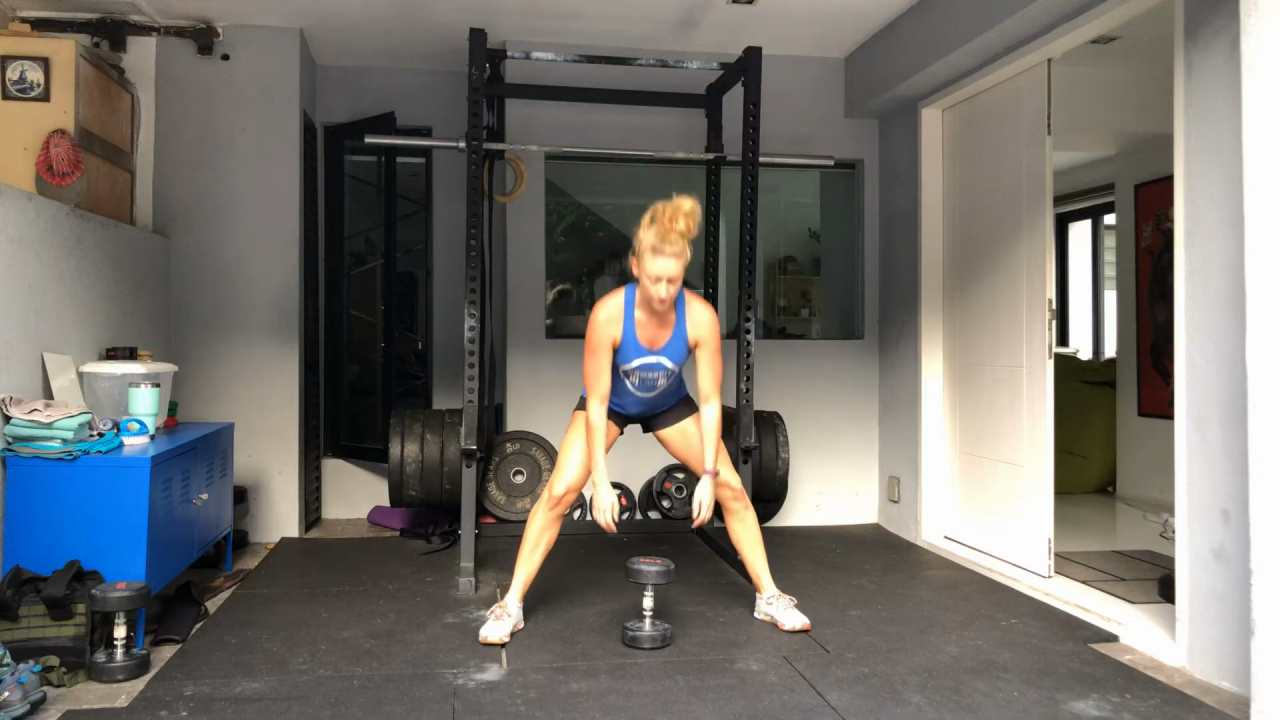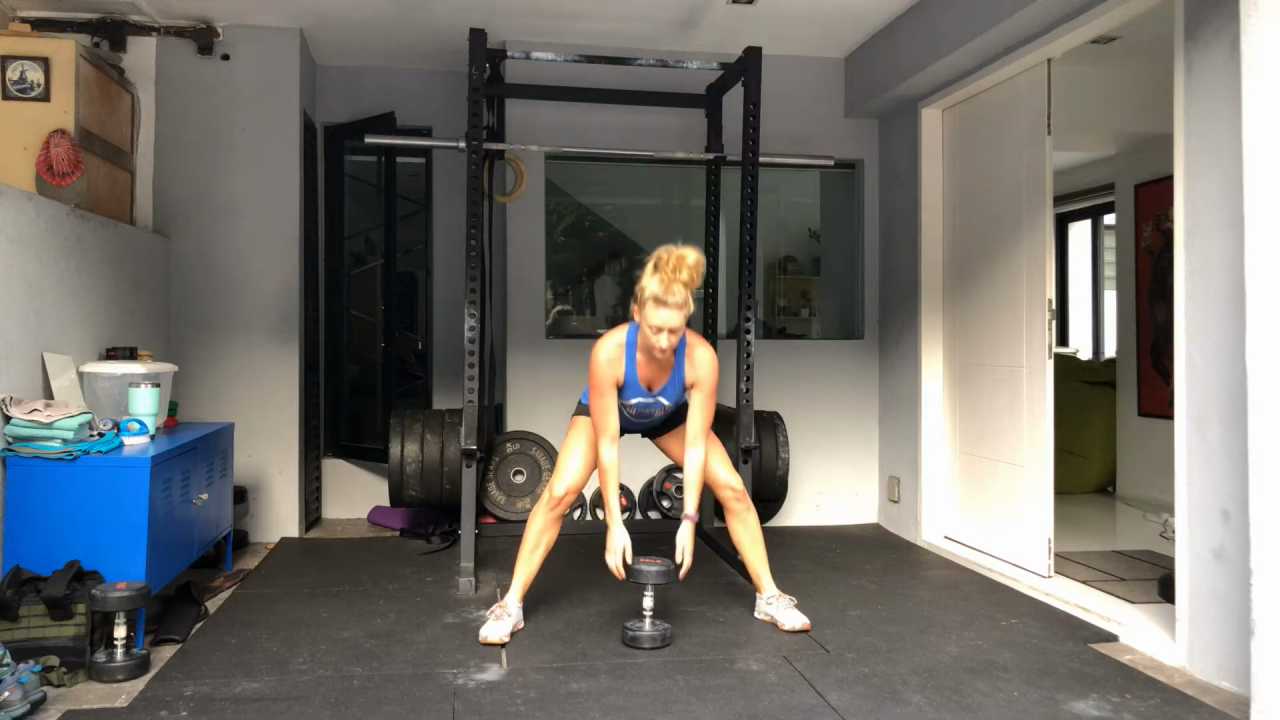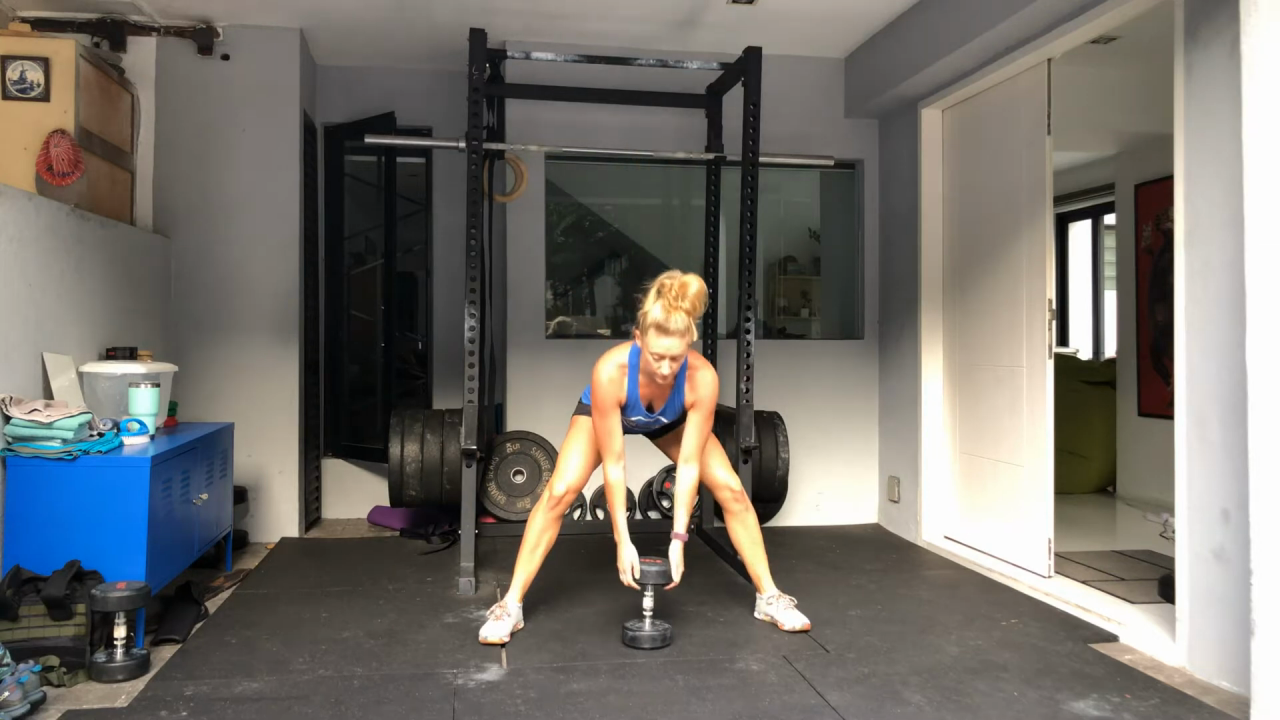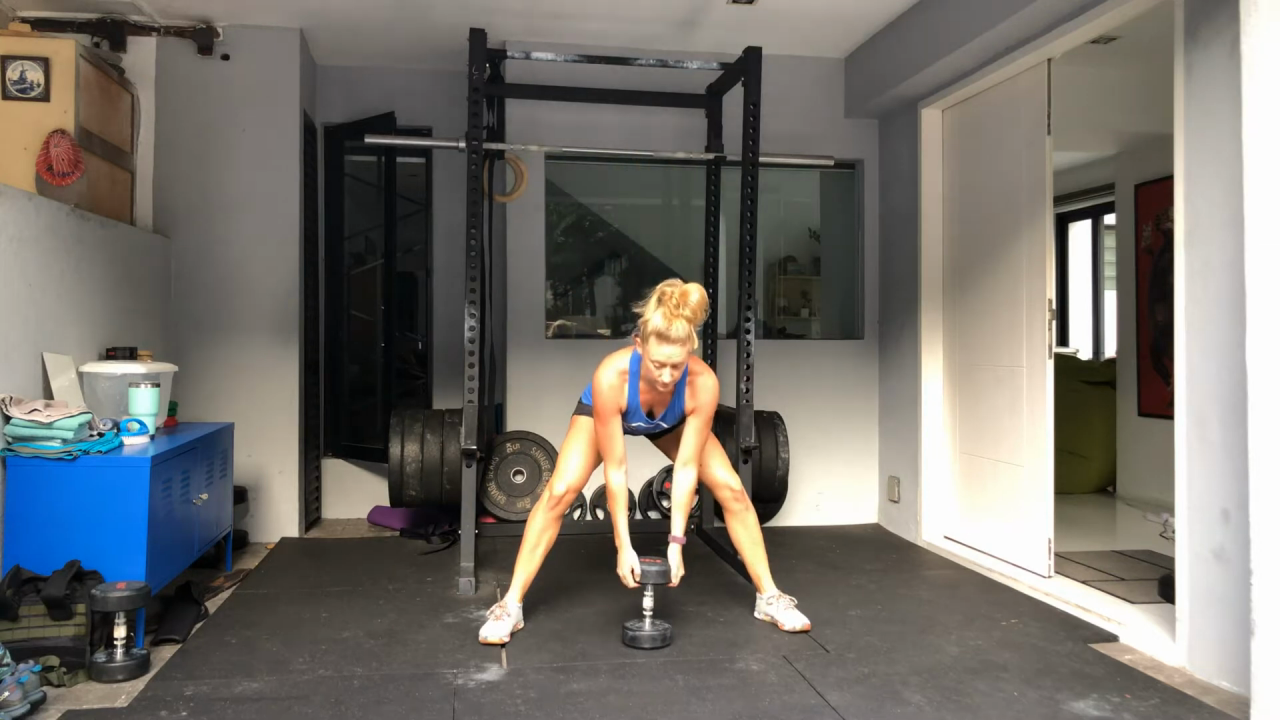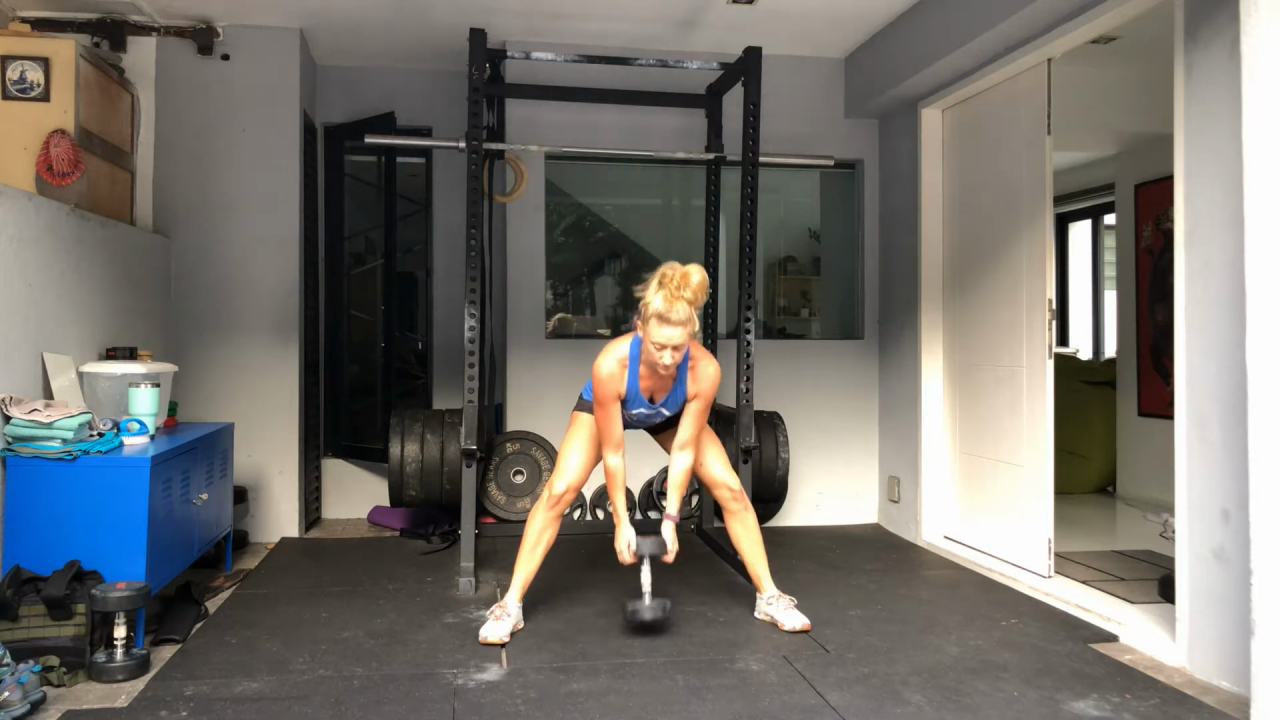
dt=0.2s
person 1, frame 1
left shoulder: (701, 316)
right shoulder: (609, 313)
left elbow: (710, 399)
right elbow: (597, 399)
left wrist: (708, 471)
right wrist: (601, 480)
left hip: (669, 406)
right hip: (610, 406)
left knee: (731, 487)
right knee: (559, 491)
left ankle: (768, 596)
right ankle: (511, 605)
person 1, frame 2
left shoulder: (701, 357)
right shoulder: (609, 351)
left elbow: (697, 443)
right elbow: (607, 443)
left wrist: (689, 519)
right wrist: (614, 524)
left hip: (669, 418)
right hip: (603, 415)
left knee: (732, 488)
right knee: (559, 493)
left ankle: (769, 597)
right ankle: (511, 605)
person 1, frame 3
left shoulder: (703, 378)
right shoulder: (610, 371)
left elbow: (689, 464)
right elbow: (614, 464)
left wrist: (678, 538)
right wrist: (623, 541)
left hip: (671, 422)
right hip: (601, 414)
left knee: (731, 489)
right knee: (559, 492)
left ankle: (769, 597)
right ankle: (510, 605)
person 1, frame 4
left shoulder: (703, 384)
right shoulder: (611, 377)
left elbow: (686, 468)
right elbow: (615, 469)
left wrist: (676, 541)
right wrist: (623, 545)
left hip: (673, 422)
right hip: (601, 413)
left knee: (731, 489)
right knee: (559, 492)
left ankle: (769, 597)
right ankle: (510, 605)
person 1, frame 5
left shoulder: (705, 370)
right shoulder: (611, 363)
left elbow: (684, 449)
right elbow: (613, 452)
left wrist: (671, 519)
right wrist: (622, 522)
left hip: (671, 416)
right hip: (603, 408)
left knee: (730, 489)
right knee: (559, 491)
left ankle: (768, 597)
right ankle: (510, 605)
